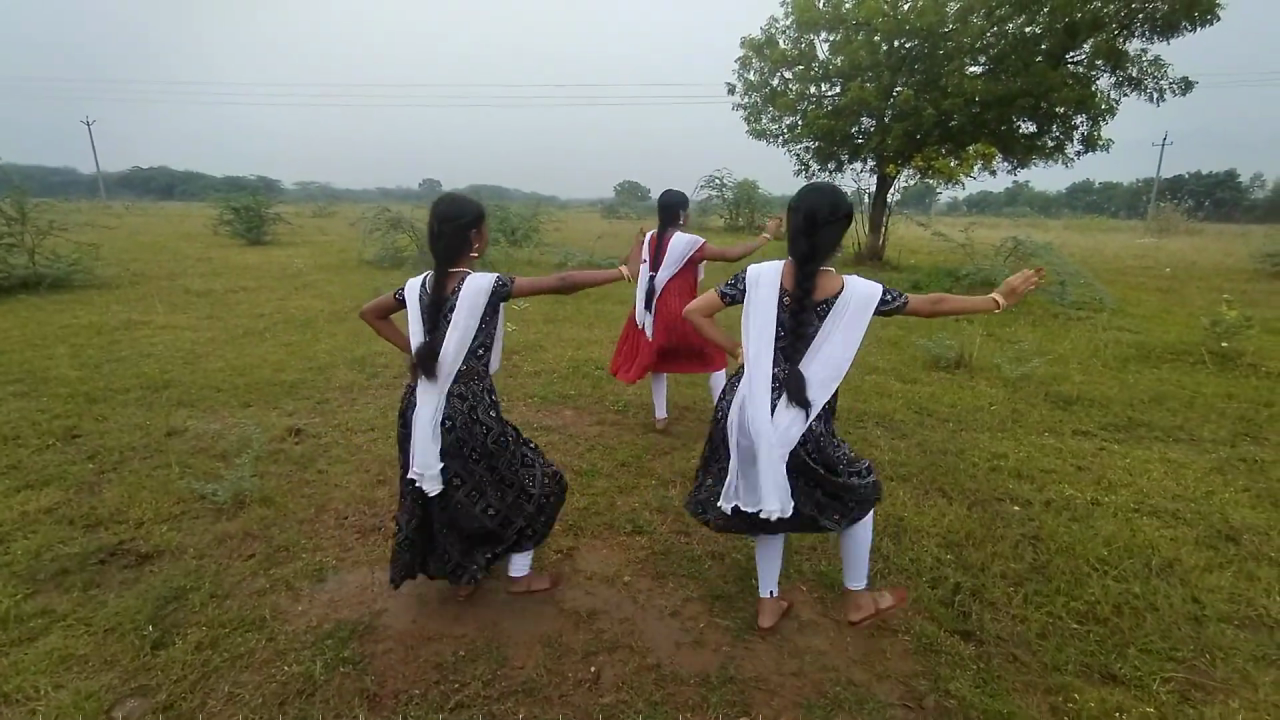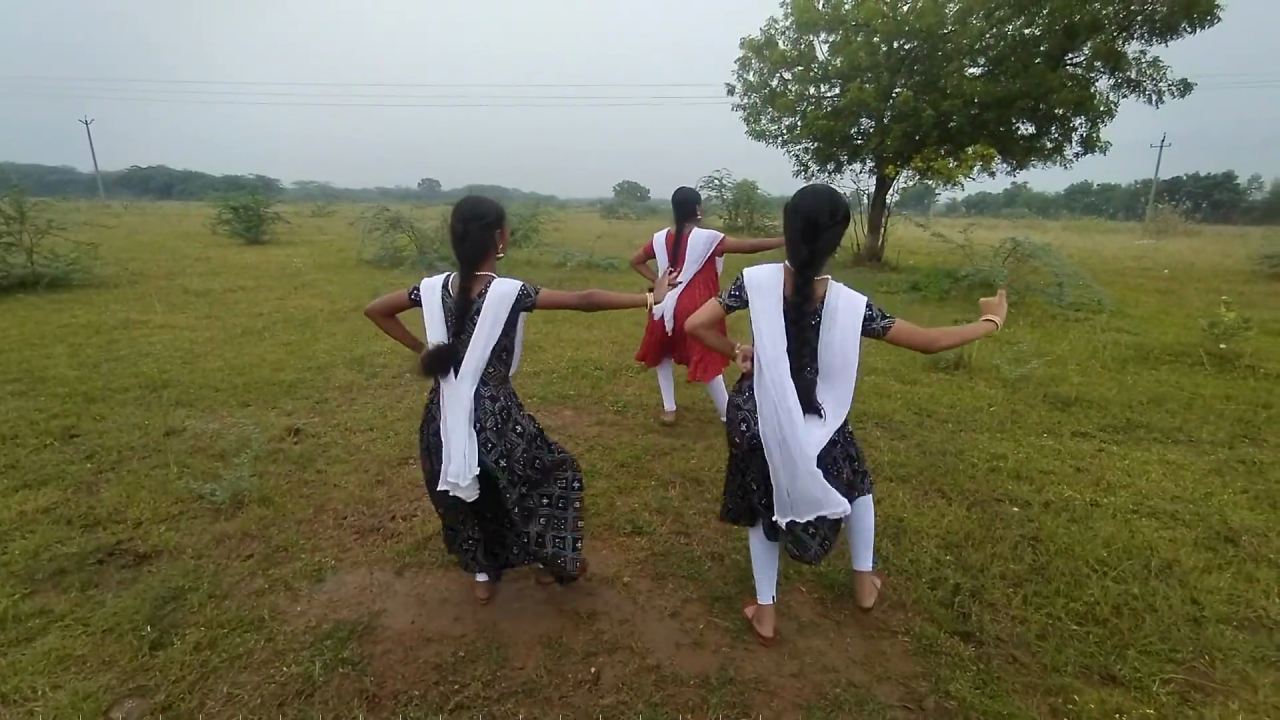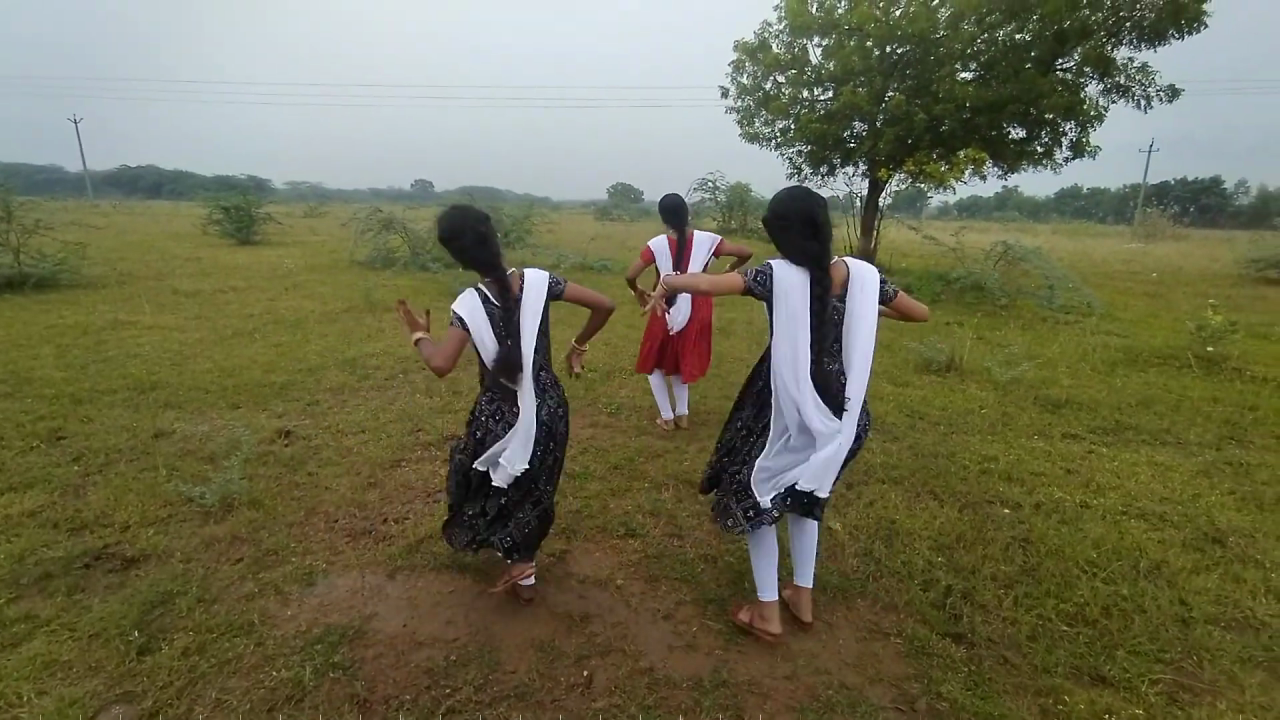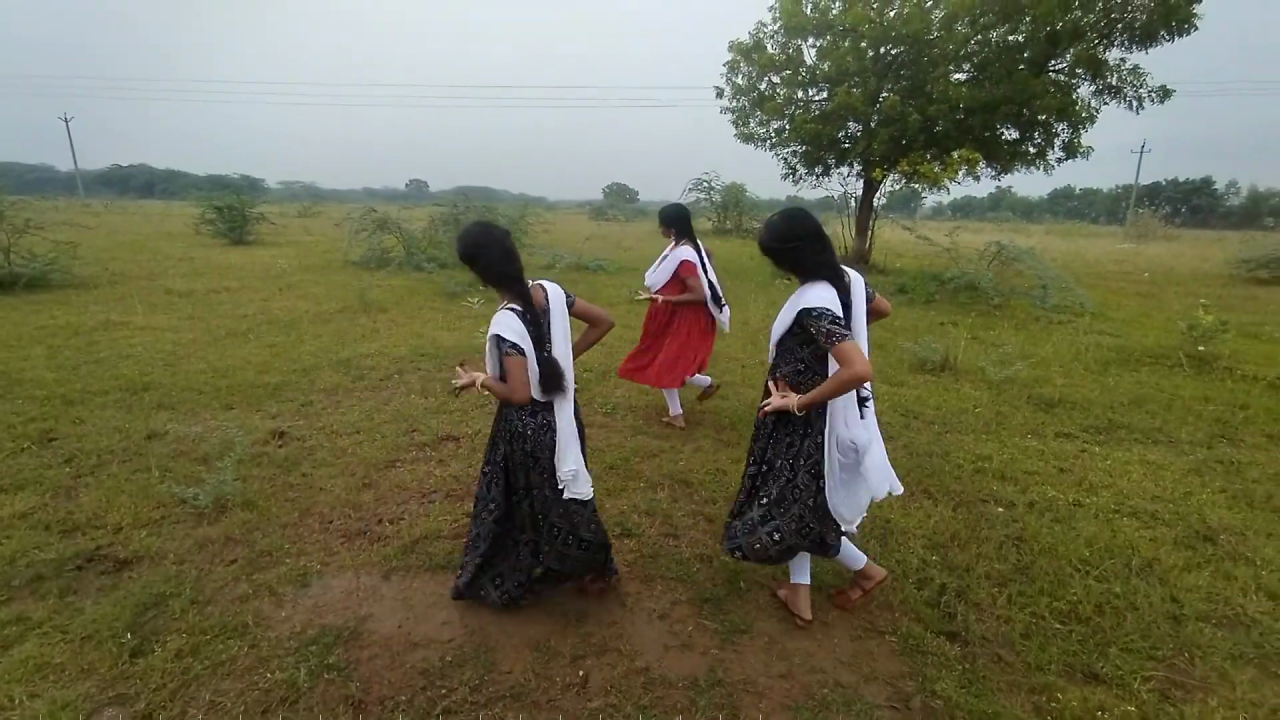
dt=0.3s
person 1, frame 1
left shoulder: (759, 276)
right shoulder: (856, 293)
left elbow: (692, 312)
right elbow: (930, 304)
left wrist: (740, 351)
right wrist: (997, 299)
left hip: (744, 411)
right hip: (797, 425)
left knee: (774, 505)
right knee: (856, 494)
left ankle: (768, 602)
right ankle: (856, 598)
person 1, frame 2
left shoulder: (756, 280)
right shoulder: (847, 303)
left elbow: (694, 325)
right elbow: (928, 341)
left wrist: (739, 352)
right wrist: (990, 321)
left hip: (758, 414)
right hip: (818, 422)
left knee: (764, 506)
right knee: (854, 485)
left ankle: (765, 609)
right ankle: (865, 580)
person 1, frame 3
left shoulder: (778, 276)
right shoulder: (863, 274)
left elbow: (708, 284)
right elbow: (920, 312)
left wrist: (667, 284)
left hip: (788, 410)
right hip: (839, 413)
left knee: (756, 495)
right knee: (804, 497)
left ankle: (768, 610)
right ankle: (802, 597)
person 1, frame 4
left shoulder: (814, 305)
right shoulder: (847, 279)
left elbow: (861, 370)
right elbow: (881, 309)
left wrist: (803, 401)
left hip: (806, 424)
right hip: (807, 415)
left knee: (795, 511)
right knee: (795, 507)
left ankle: (865, 569)
right ankle: (798, 592)
person 2, frame 1
left shoulder: (418, 287)
right shoulder: (485, 287)
left elbow: (369, 313)
right elbow: (560, 284)
right wrist: (623, 272)
left hip: (421, 408)
right hip: (467, 409)
left knee: (441, 493)
right knee: (532, 484)
left ankle: (465, 572)
right ankle: (520, 573)
person 2, frame 2
left shoulder: (433, 288)
right shoulder: (509, 292)
left elbow: (374, 310)
right elbow: (583, 302)
left wrist: (422, 348)
right wrist: (650, 298)
left hip: (442, 414)
right hip: (490, 412)
left knee: (468, 495)
right knee: (549, 472)
left ankle: (483, 576)
right ankle: (552, 560)
person 2, frame 3
left shoulder: (468, 305)
right shoulder: (537, 282)
left elbow: (440, 365)
right elbow: (604, 306)
left wrist: (419, 334)
right wrist: (579, 345)
left hip: (499, 412)
right hip: (547, 407)
left knee: (475, 481)
right knee: (528, 491)
left ankle: (517, 557)
right ankle: (523, 578)
person 2, frame 4
left shoulder: (505, 327)
right shoulder: (551, 293)
left elbow: (519, 395)
right elbow: (604, 322)
left wrist: (480, 380)
left hip: (524, 428)
right hip: (559, 420)
left knee: (514, 508)
right knee: (553, 501)
person 3, frame 1
left shoulder: (648, 240)
right shoulder: (689, 243)
left elbow: (634, 268)
right elbow: (733, 254)
right wrist: (766, 236)
left hip: (652, 311)
right hip: (678, 313)
left knee: (659, 363)
right knee: (714, 358)
left ankle: (660, 417)
person 3, frame 2
left shoulder: (660, 238)
right shoulder: (707, 238)
left elbow: (636, 262)
right elbow: (750, 246)
right wrist: (787, 240)
left hip: (667, 308)
right hip: (698, 309)
left knee: (662, 355)
right knee: (709, 364)
left ankle: (669, 409)
right ankle: (728, 417)
person 3, frame 3
left shoulder: (656, 245)
right shoulder: (706, 240)
left elbow: (631, 275)
right elbow: (746, 253)
left wrist: (638, 292)
right wrist: (730, 271)
left hip: (667, 312)
right hip: (696, 311)
left knee: (654, 364)
right knee: (686, 361)
left ankle: (667, 417)
right ankle: (682, 414)
person 3, frame 4
left shoulder: (683, 257)
right shoulder: (692, 245)
left elbow: (700, 295)
right elbow: (705, 259)
left wrist: (664, 299)
left hip: (680, 318)
right hip: (669, 317)
left knee: (666, 366)
right knee: (659, 366)
left ankle: (706, 382)
right ankle: (676, 413)
